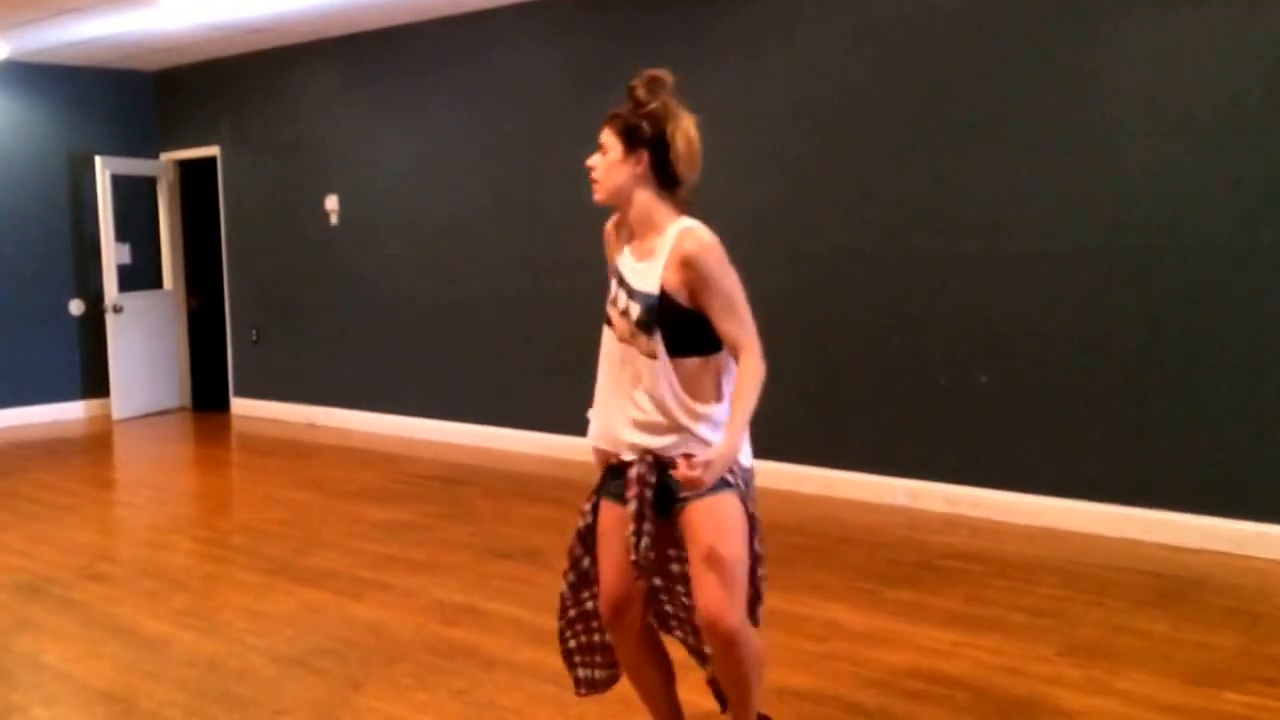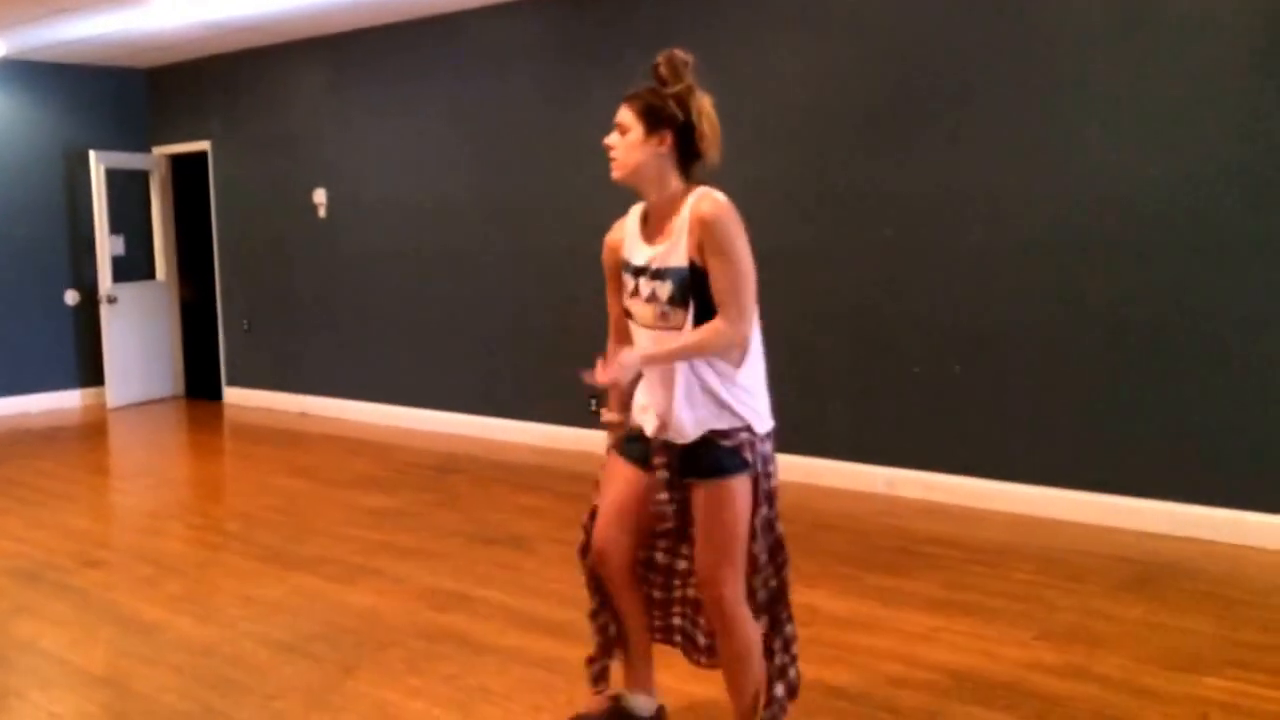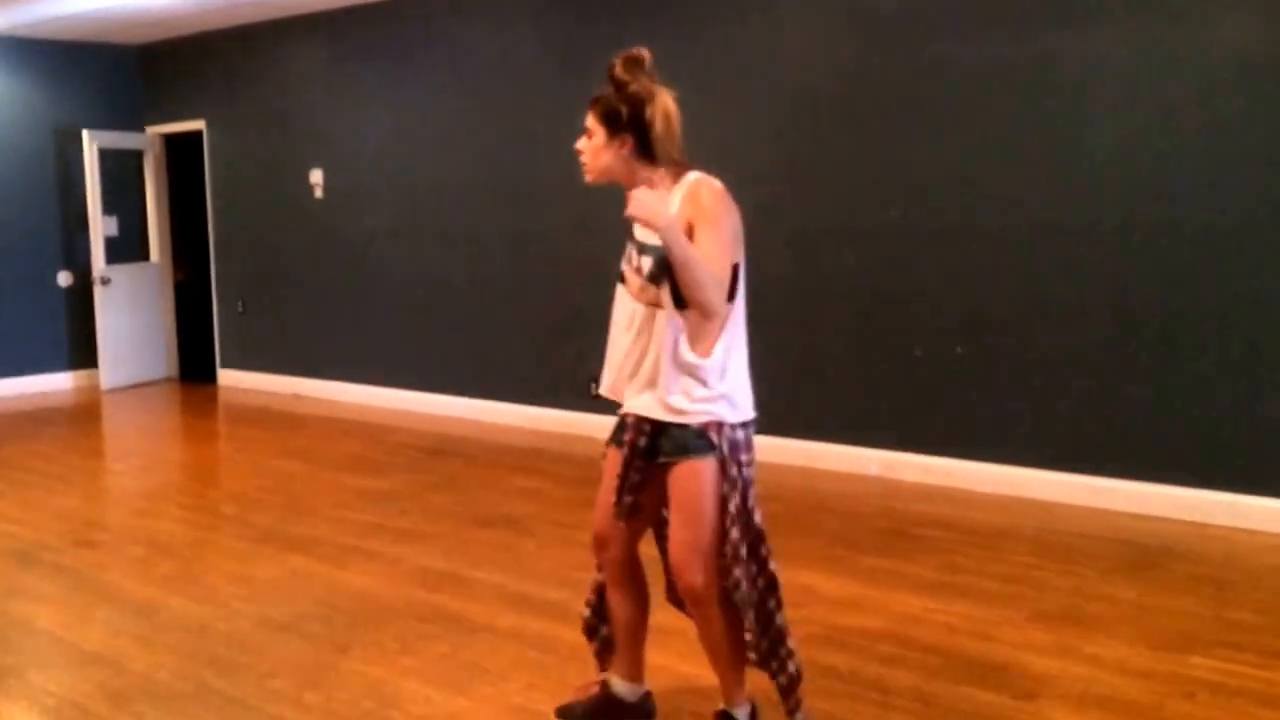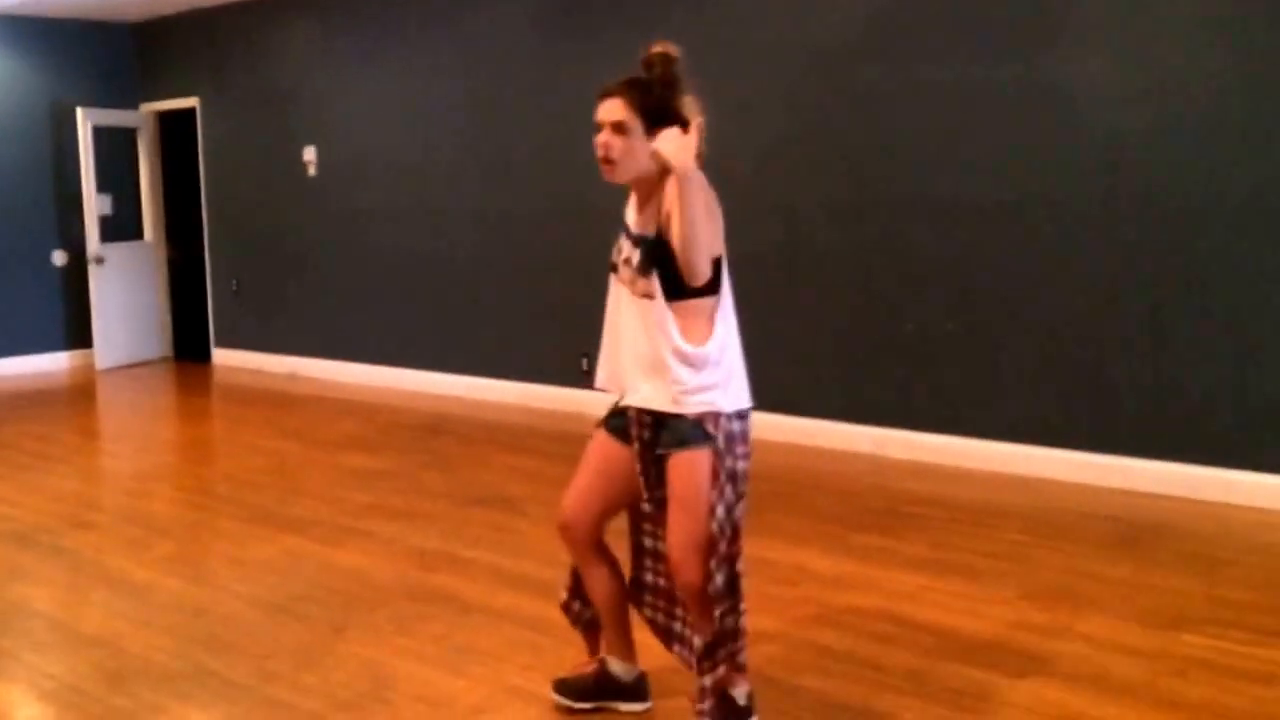
dt=0.5s
person 1, frame 1
left shoulder: (693, 247)
right shoulder: (616, 234)
left elbow: (749, 353)
left wrist: (728, 440)
right wrist: (606, 422)
left hip: (701, 453)
right hip: (629, 451)
left knee: (718, 614)
right knee: (614, 604)
person 1, frame 2
left shoulder: (709, 214)
right shoulder: (619, 237)
left elbow: (736, 330)
left wrist: (647, 359)
right wrist: (618, 410)
left hip: (723, 426)
right hip: (650, 425)
left knee: (719, 590)
right knee: (611, 550)
person 1, frame 3
left shoulder: (701, 195)
right shoulder: (644, 200)
left elbow: (707, 298)
left wrist: (663, 225)
left hip: (705, 416)
right hip: (643, 408)
left knee: (698, 573)
right knee: (610, 543)
person 1, frame 4
left shoulder: (685, 190)
right shoulder: (636, 195)
left elbow: (696, 272)
left wrist: (683, 172)
left hip: (701, 409)
right hip: (639, 402)
left knee: (690, 568)
right knee: (576, 523)
